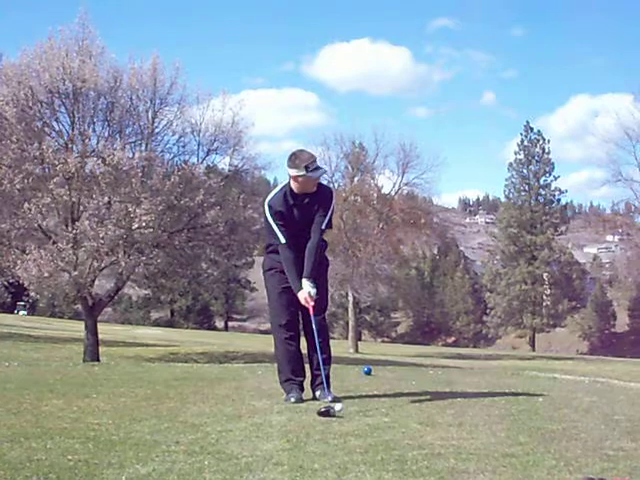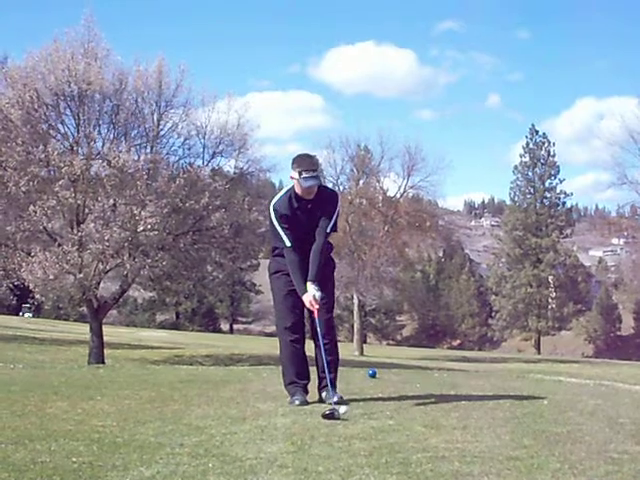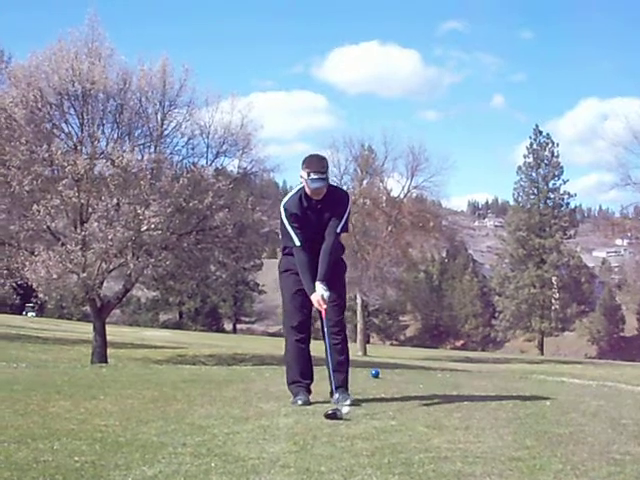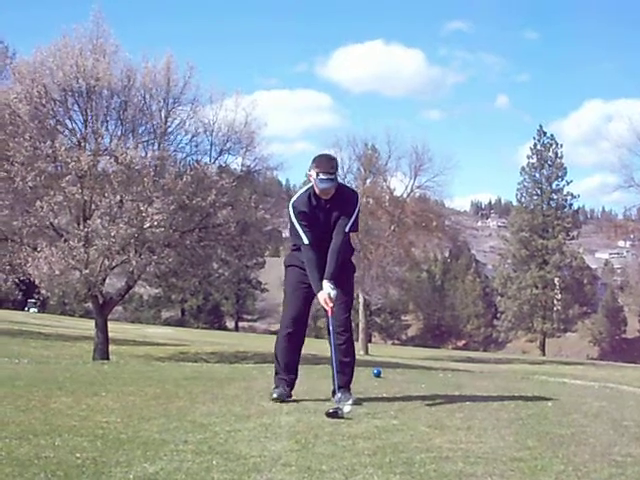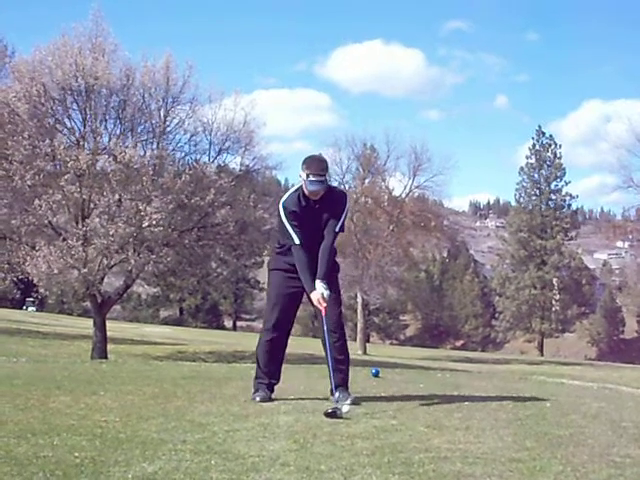
dt=0.3s
person 1, frame 1
left shoulder: (324, 195)
right shoulder: (274, 202)
left elbow: (316, 238)
right elbow: (285, 247)
left wrist: (308, 280)
right wrist: (298, 287)
left hip: (313, 263)
right hip: (280, 263)
left knee: (317, 322)
right knee: (284, 324)
left ankle: (321, 385)
right ankle: (292, 385)
person 1, frame 2
left shoulder: (330, 198)
right shoulder: (279, 205)
left elbow: (321, 241)
right elbow: (290, 250)
left wrist: (312, 282)
right wrist: (302, 289)
left hip: (319, 265)
right hip: (285, 267)
left knee: (325, 323)
right knee: (289, 326)
left ankle: (328, 386)
right ankle: (296, 388)
person 1, frame 3
left shoulder: (341, 198)
right shoulder: (290, 204)
left elbow: (330, 241)
right elbow: (299, 249)
left wrist: (321, 282)
right wrist: (311, 290)
left hip: (330, 266)
right hip: (296, 265)
left knee: (335, 324)
right knee: (296, 326)
left ankle: (340, 388)
right ankle: (300, 388)
person 1, frame 4
left shoulder: (350, 198)
right shoulder: (299, 203)
left elbow: (340, 240)
right elbow: (308, 247)
left wrist: (329, 281)
right wrist: (318, 287)
left hip: (338, 266)
right hip: (302, 264)
left knee: (342, 324)
right knee: (292, 319)
left ankle: (342, 388)
right ankle: (283, 382)
person 1, frame 5
left shoulder: (338, 198)
right shoulder: (288, 203)
left elbow: (329, 241)
right elbow: (298, 248)
left wrist: (321, 281)
right wrist: (310, 288)
left hip: (324, 266)
right hip: (287, 265)
left knee: (334, 323)
right knee: (274, 324)
left ankle: (340, 387)
right ankle: (263, 385)
